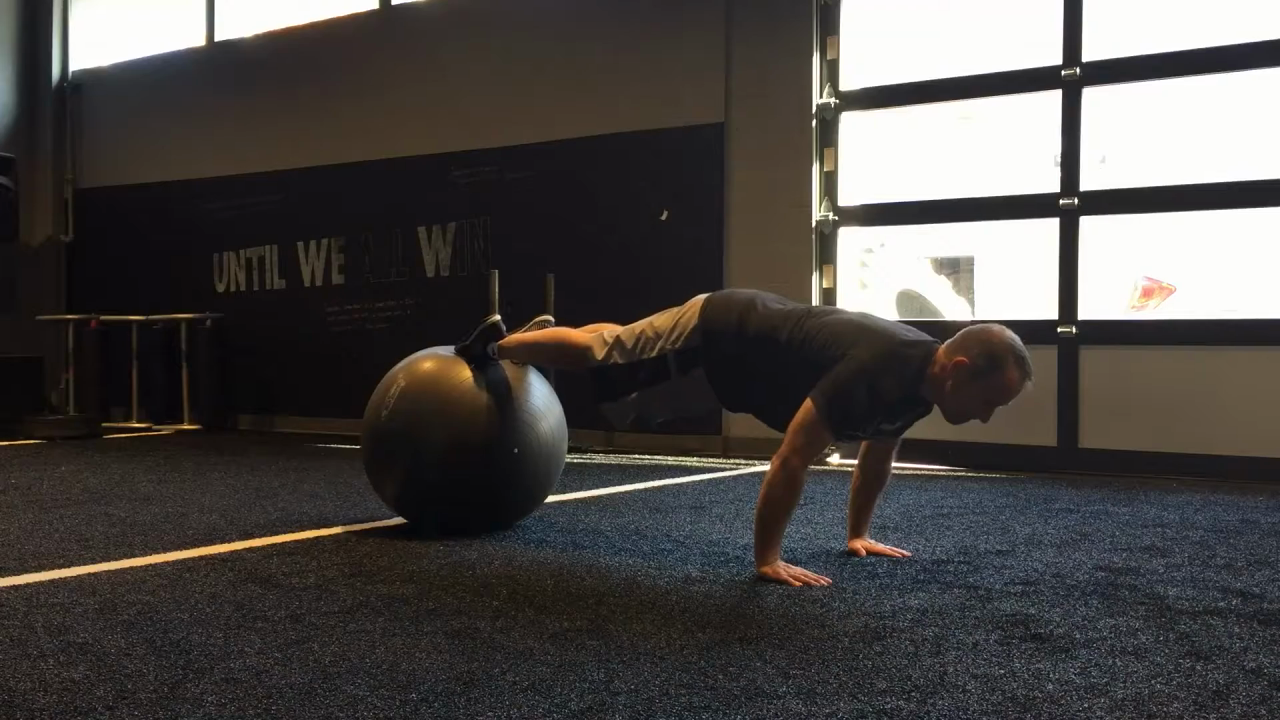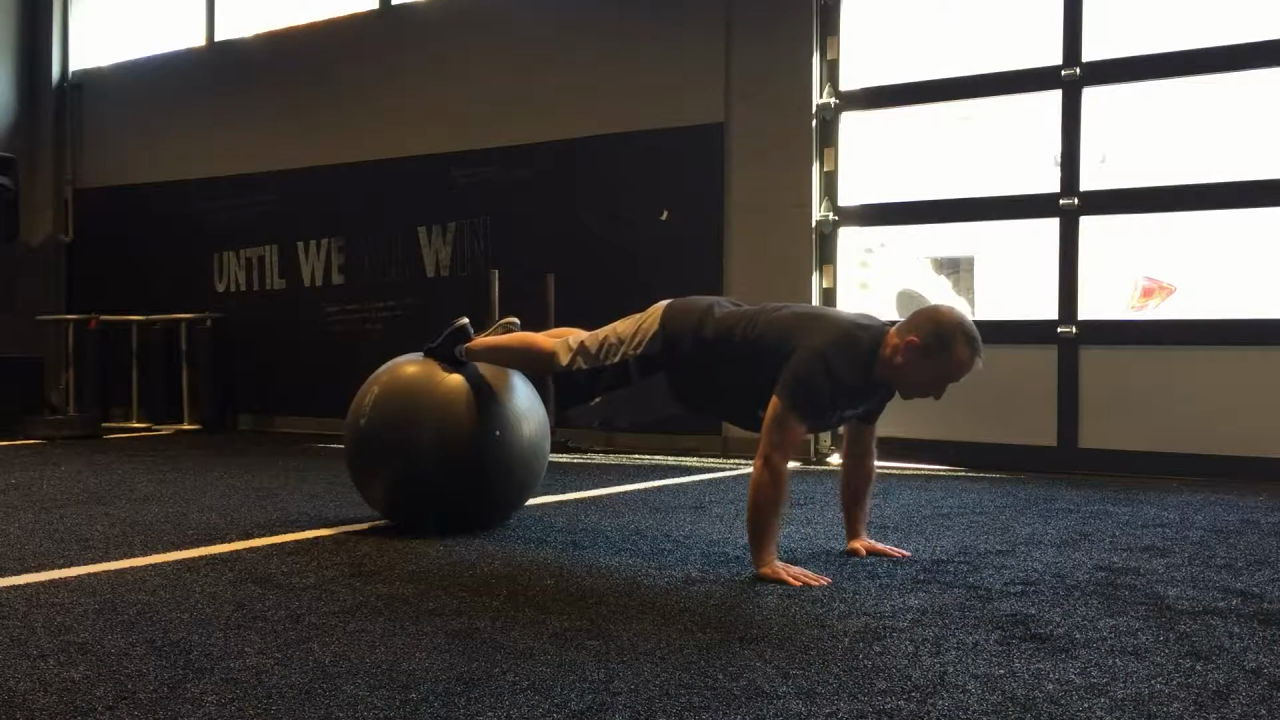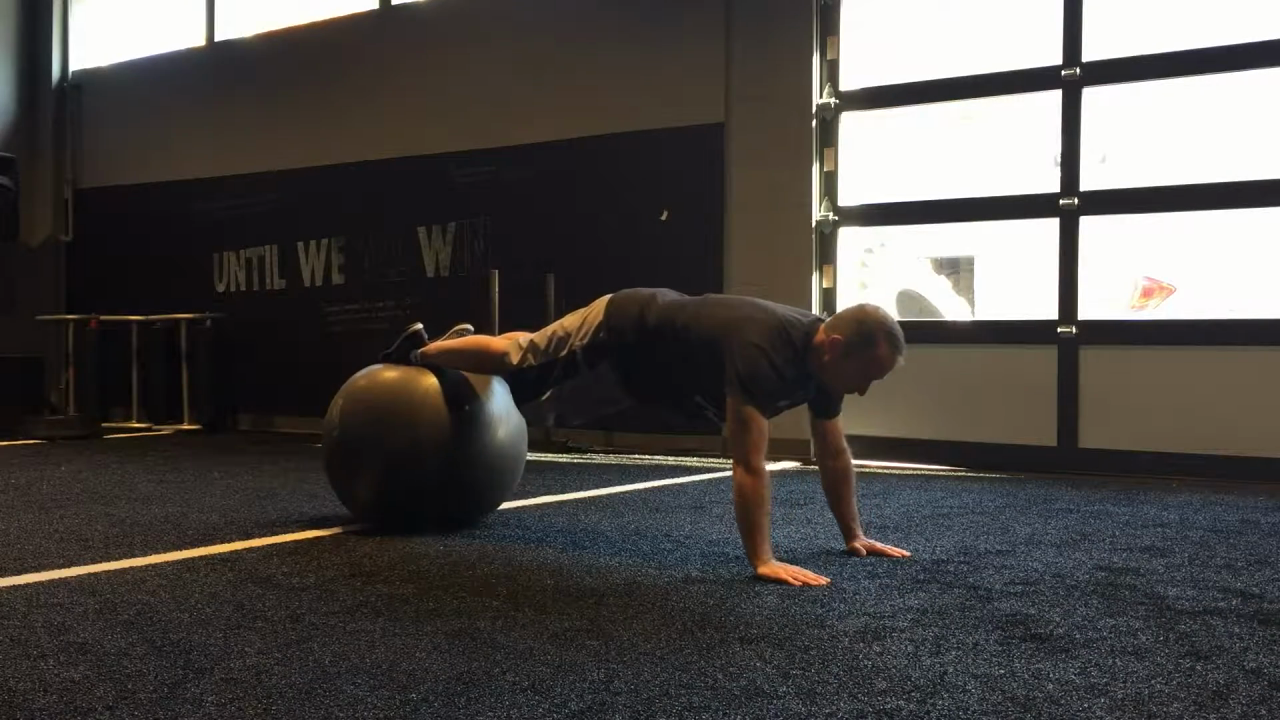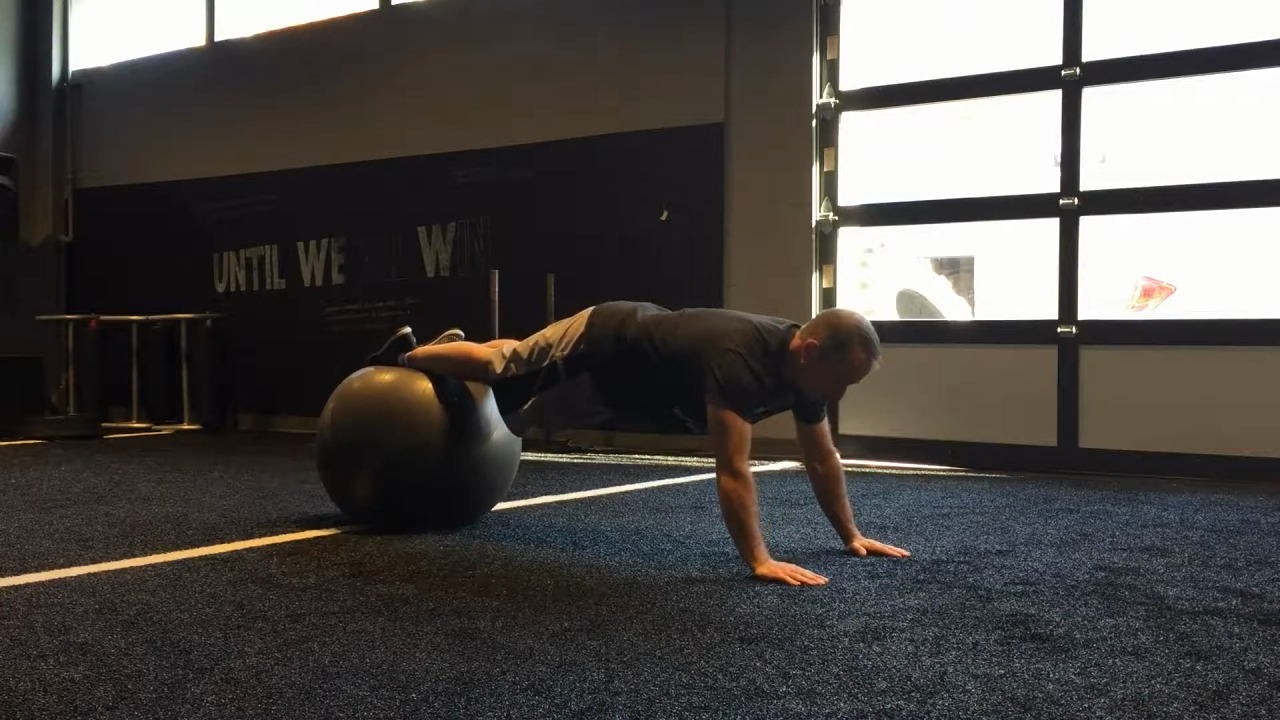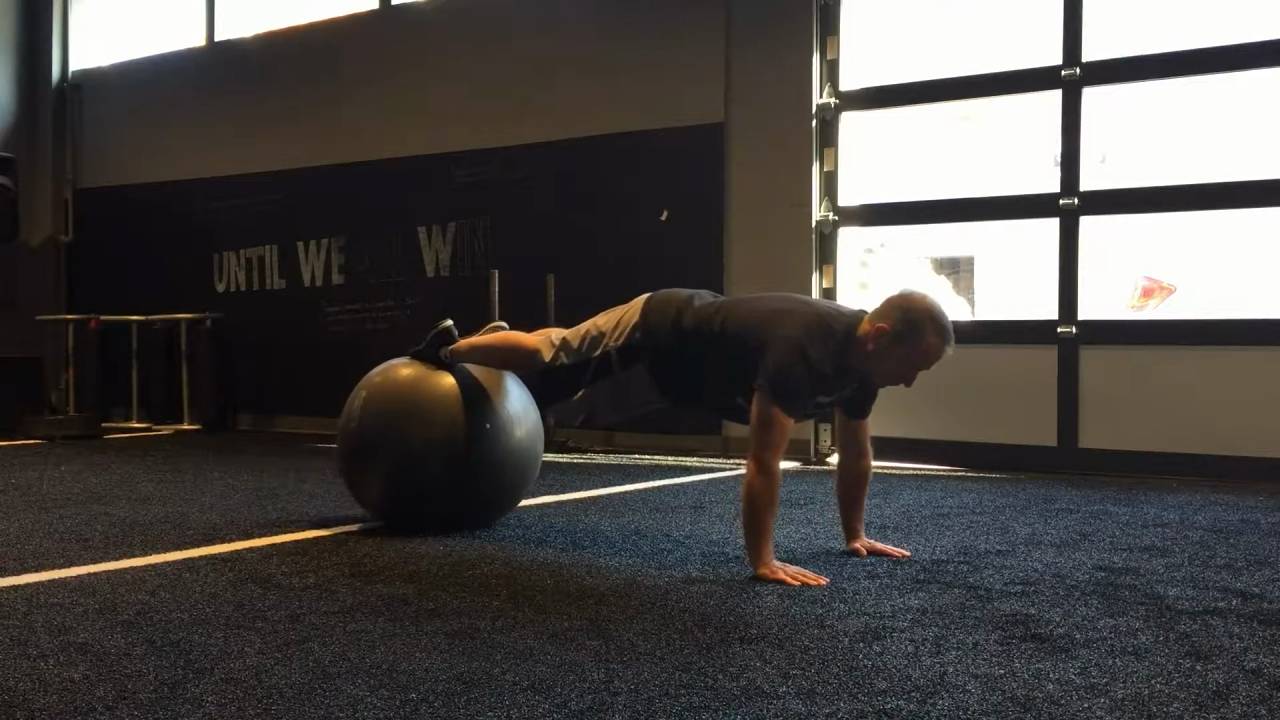
dt=1s
person 1, frame 1
left shoulder: (919, 379)
right shoulder: (876, 373)
left elbow: (877, 452)
right elbow: (790, 460)
left wrist: (857, 533)
right wrist: (767, 560)
left hip: (751, 327)
right hip: (712, 337)
left knee: (614, 346)
right knee: (597, 354)
left ankle: (541, 329)
right ankle: (496, 343)
person 1, frame 2
left shoulder: (880, 364)
right shoulder: (830, 357)
left elbow: (858, 451)
right elbow: (773, 459)
left wrist: (856, 533)
right wrist: (765, 560)
left hip: (711, 331)
right hip: (673, 344)
left knee: (582, 345)
right knee: (562, 359)
left ankle: (507, 332)
right ankle: (465, 344)
person 1, frame 3
left shoulder: (822, 356)
right shoulder: (764, 351)
left elbow: (833, 453)
right elbow: (749, 463)
left wrist: (854, 535)
right wrist: (762, 560)
left hip: (658, 321)
right hip: (617, 335)
left knee: (531, 355)
right knee: (514, 362)
left ankle: (465, 337)
right ankle: (420, 349)
person 1, frame 4
left shoulder: (804, 365)
right shoulder: (741, 358)
left elbow: (821, 456)
right elbow: (732, 467)
left wrist: (850, 535)
right wrist: (759, 560)
left hip: (638, 335)
right hip: (598, 350)
left knee: (510, 364)
right knee: (500, 369)
left ankle: (453, 343)
right ankle: (409, 352)
person 1, frame 5
left shoulder: (862, 357)
right shoulder: (803, 346)
left elbow: (855, 454)
right elbow: (763, 461)
left wrist: (855, 535)
right wrist: (762, 561)
left hip: (693, 323)
right hip: (652, 337)
left knee: (560, 353)
right knee: (546, 357)
left ankle: (486, 335)
right ankle: (449, 347)
